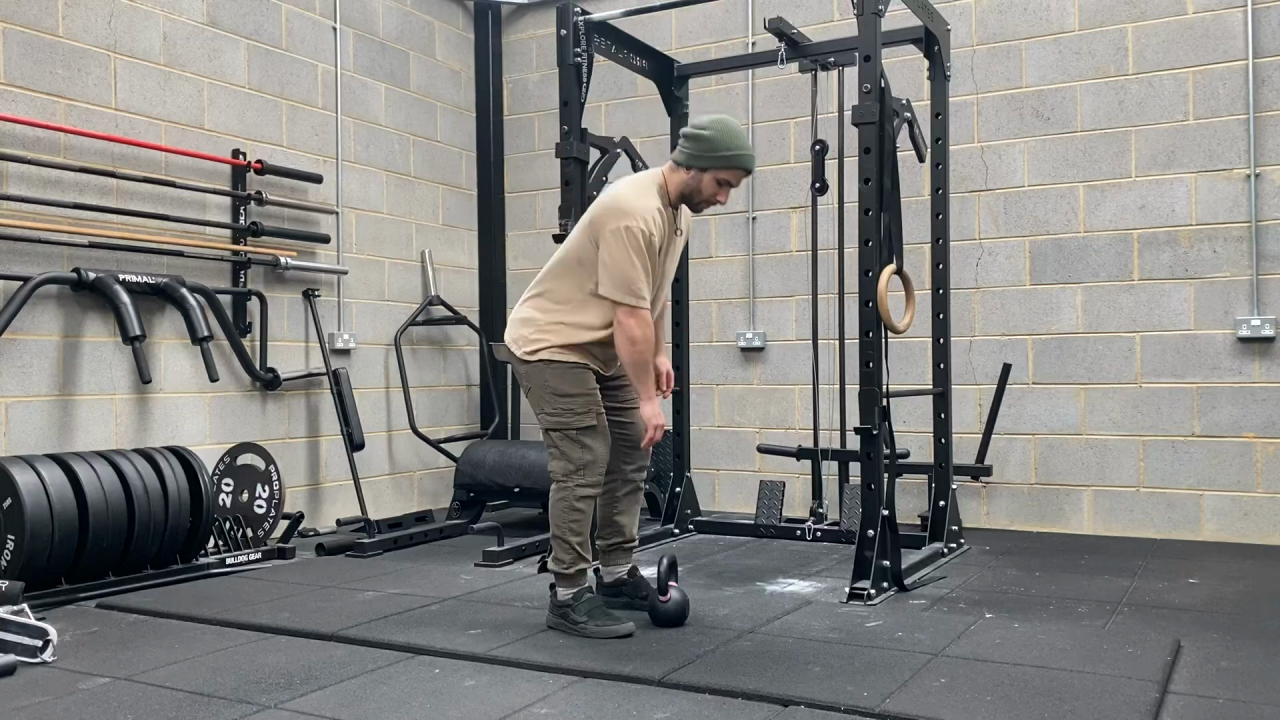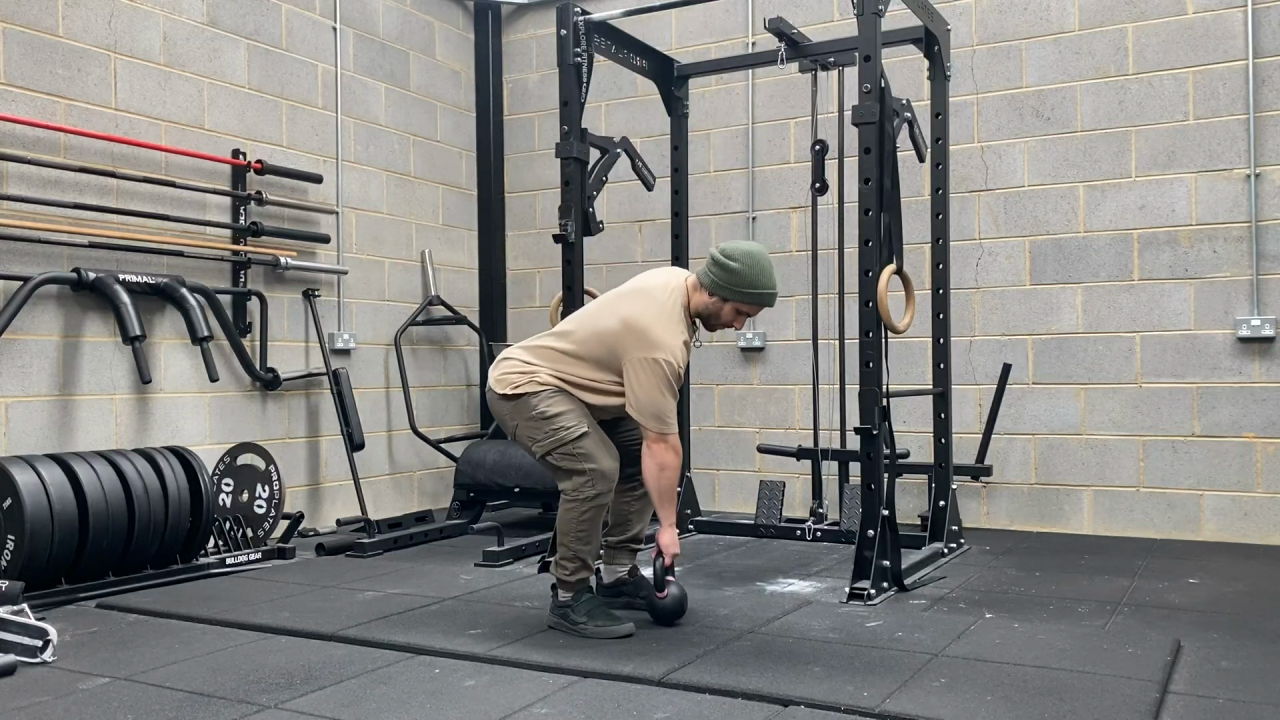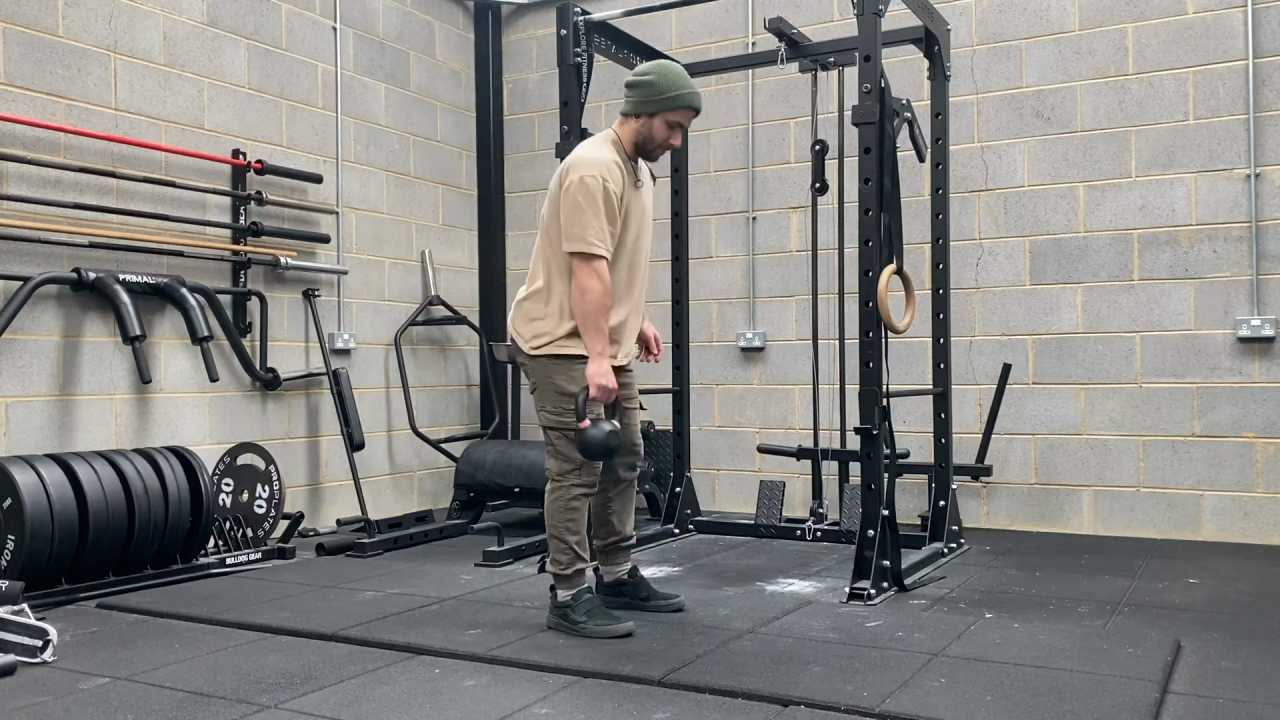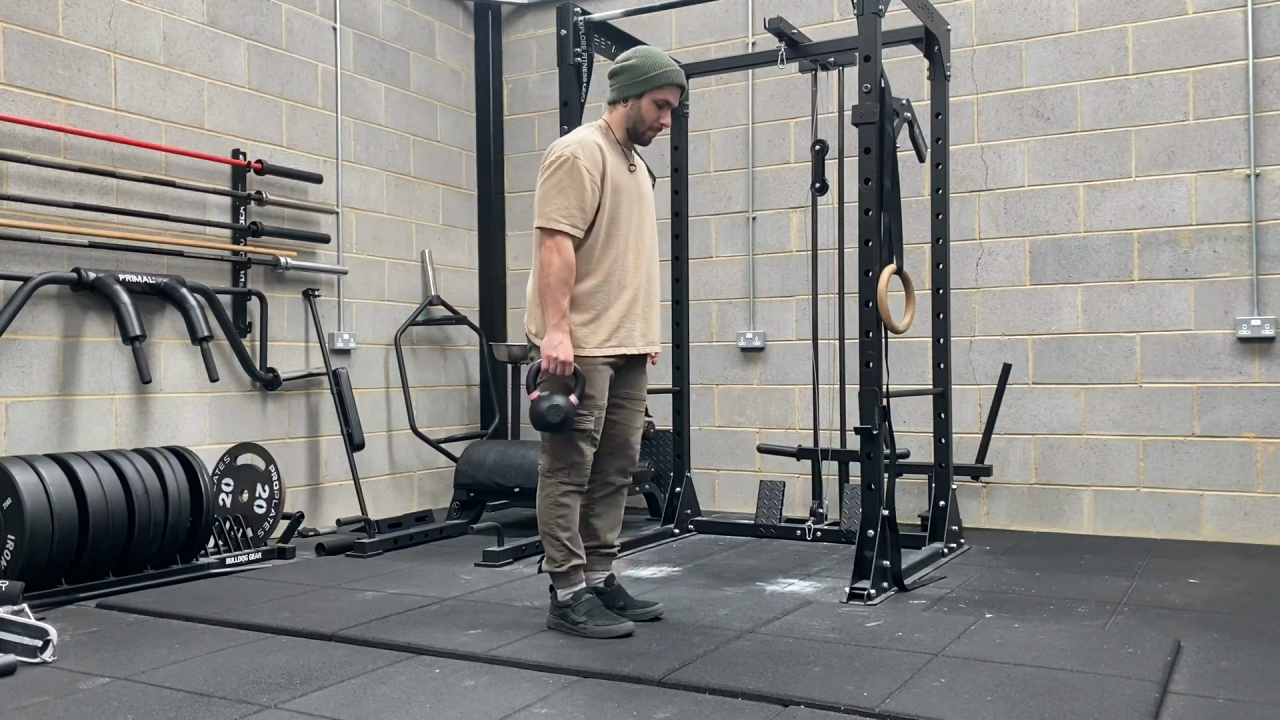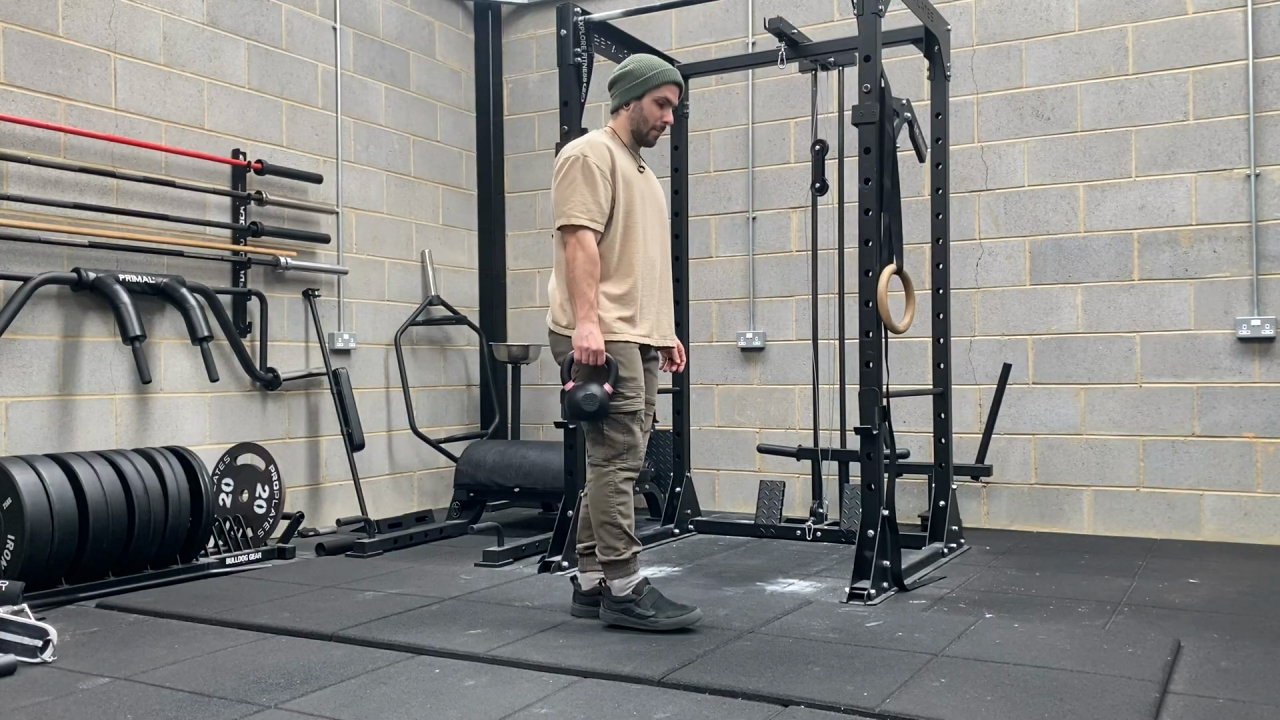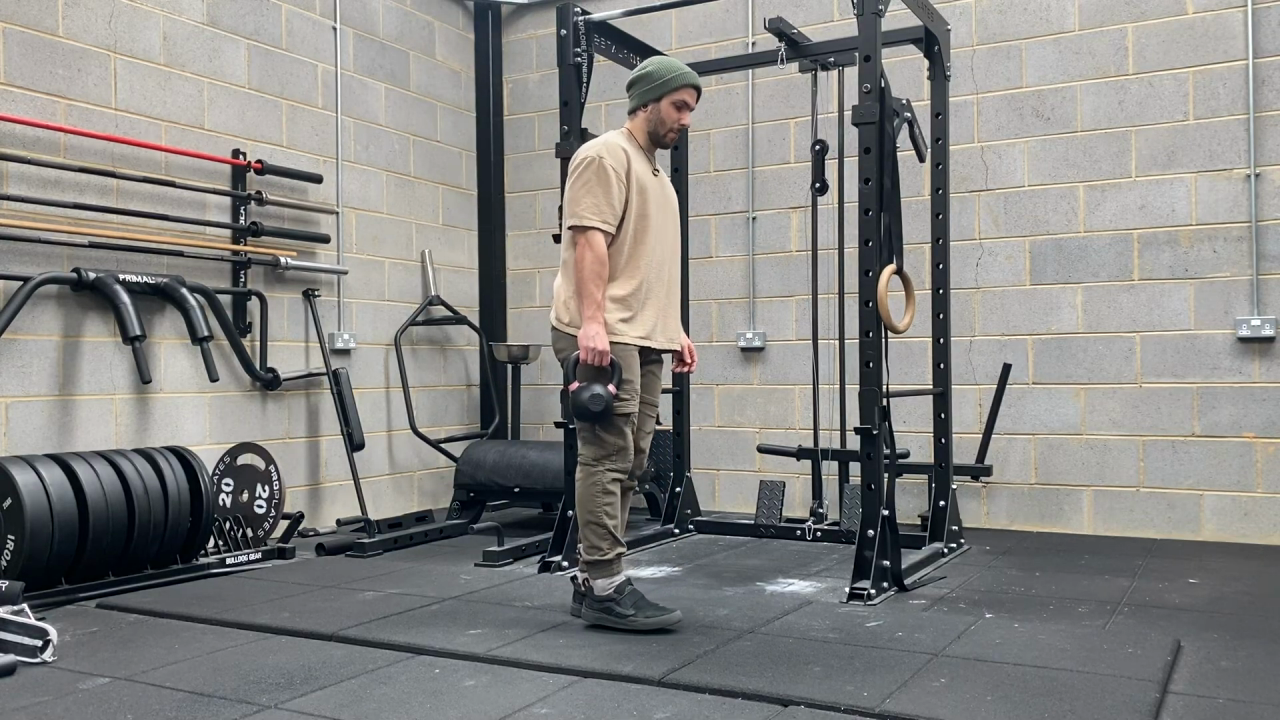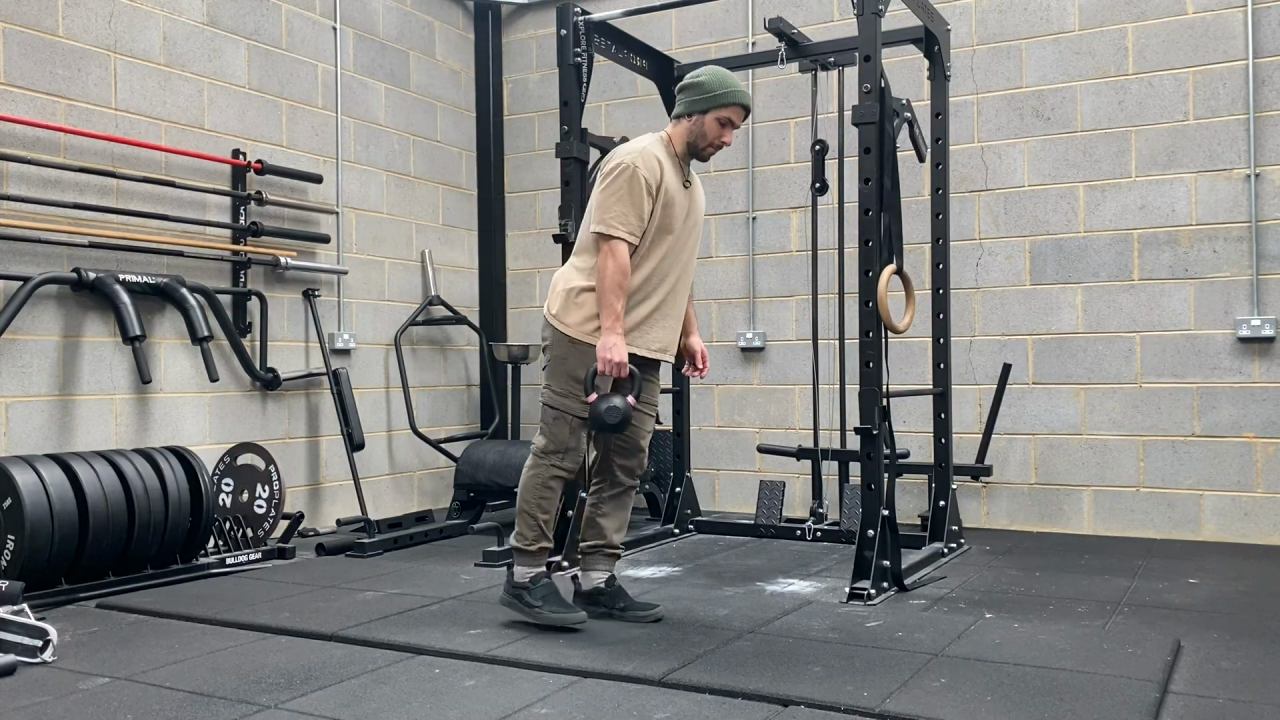
dt=0.7s
person 1, frame 1
left shoulder: (673, 206)
right shoulder: (636, 214)
right elbow: (630, 317)
left wrist: (658, 356)
right wrist: (649, 403)
left hip: (596, 346)
right hip: (549, 343)
left knee: (629, 455)
right knee: (583, 461)
left ankle: (616, 576)
right ankle: (568, 595)
person 1, frame 2
left shoulder: (678, 282)
right shoulder: (660, 343)
right elbow: (663, 444)
right wrist: (668, 526)
left hip: (561, 377)
right hip: (522, 385)
left knee: (641, 458)
right knee: (595, 470)
left ankle: (617, 575)
right ankle: (569, 596)
person 1, frame 3
left shoulder: (636, 168)
right shoulder: (595, 168)
right elbow: (587, 270)
left wrist: (639, 321)
right wrist: (598, 358)
left hip: (606, 343)
right hip: (560, 345)
left knee: (621, 459)
right knee: (578, 467)
left ankle: (617, 576)
right ankle: (569, 596)
person 1, frame 4
left shoulder: (633, 163)
right shoulder: (580, 152)
right elbow: (556, 244)
left wrist: (644, 331)
right wrist: (555, 330)
left hip: (625, 344)
right hip: (578, 344)
left knee: (615, 469)
right knee: (570, 469)
left ankle: (598, 578)
right ankle: (568, 594)
person 1, frame 5
left shoulder: (640, 170)
right shoulder: (590, 155)
right elbow: (579, 241)
left wrist: (663, 329)
right wrist: (587, 323)
left hip: (635, 336)
right hip: (600, 335)
left knee: (619, 459)
right knee: (617, 457)
left ankle: (592, 580)
right ankle: (624, 587)
person 1, frame 6
left shoulder: (656, 173)
right shoulder: (605, 156)
right elbow: (590, 242)
left wrist: (675, 328)
right wrist: (592, 322)
left hip: (644, 339)
right hip: (603, 336)
left knee: (627, 462)
right knee: (607, 457)
left ankle: (591, 580)
right ankle: (607, 587)
person 1, frame 7
left shoulder: (691, 181)
right shoulder: (637, 162)
right elbow: (613, 251)
left wrist: (689, 333)
right wrist: (609, 335)
left hip: (641, 343)
right hip: (586, 330)
left knee: (624, 463)
right knee: (559, 451)
left ankle: (595, 580)
right ankle: (526, 575)
